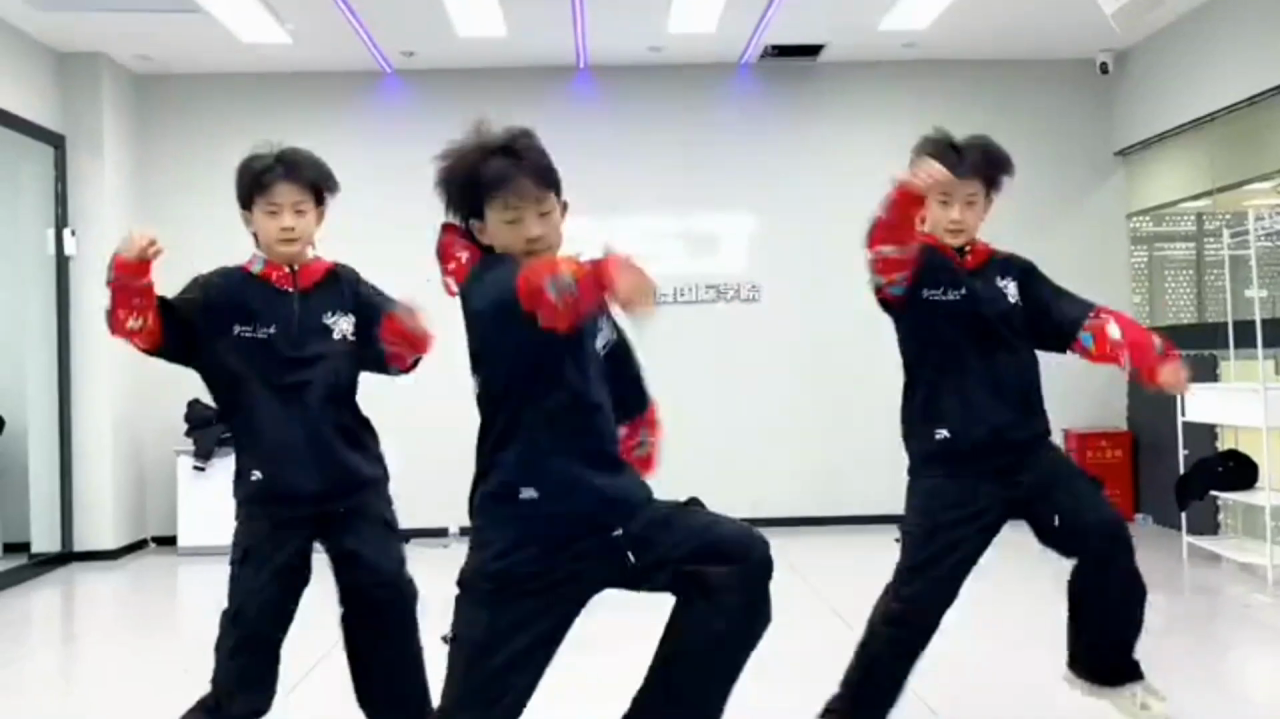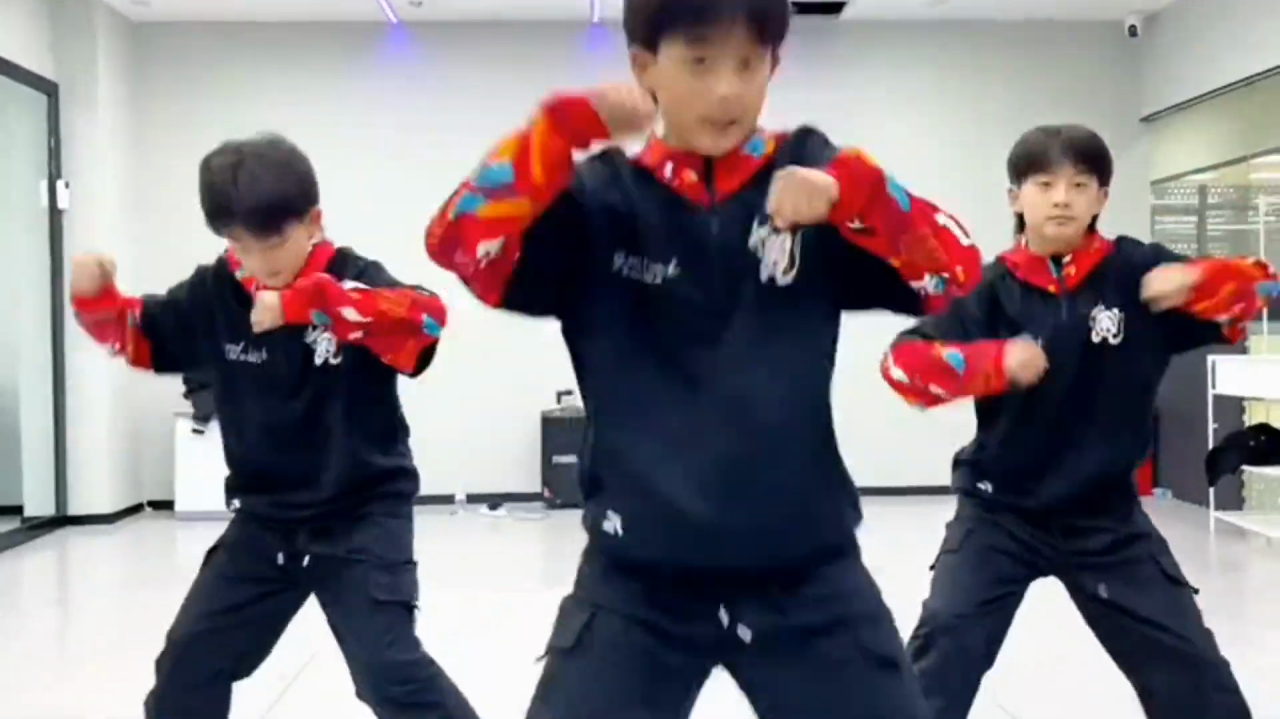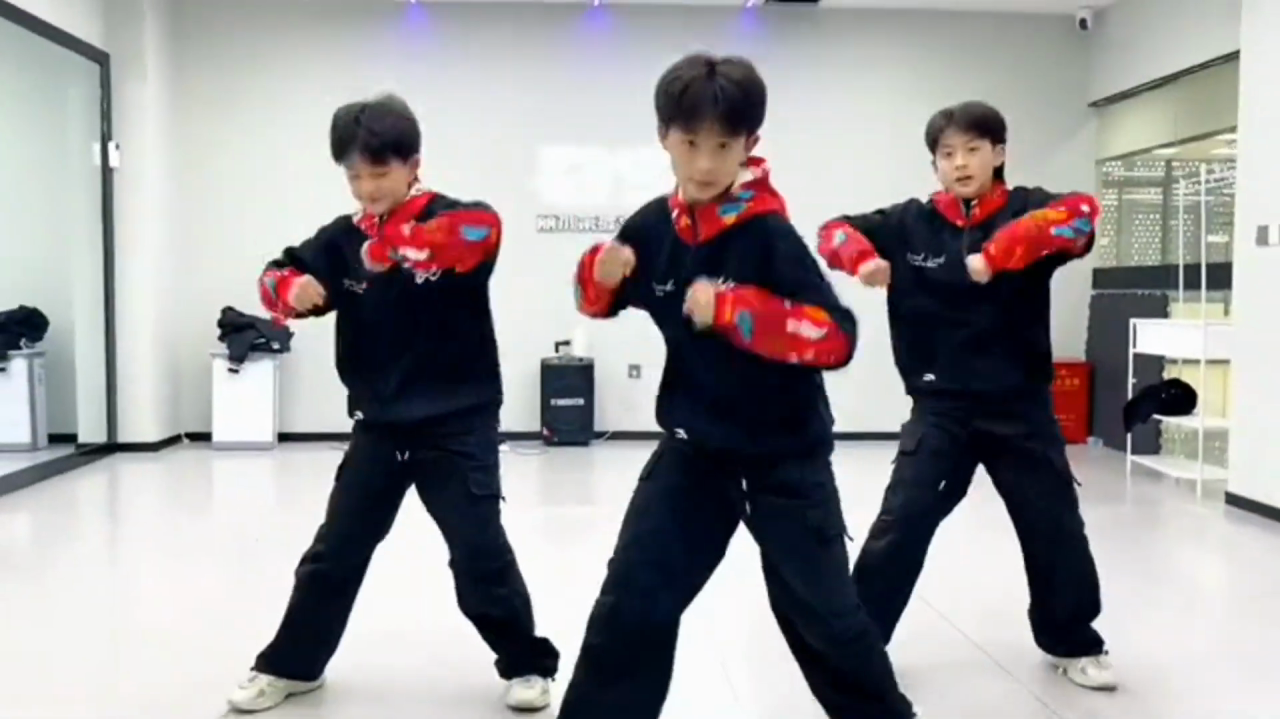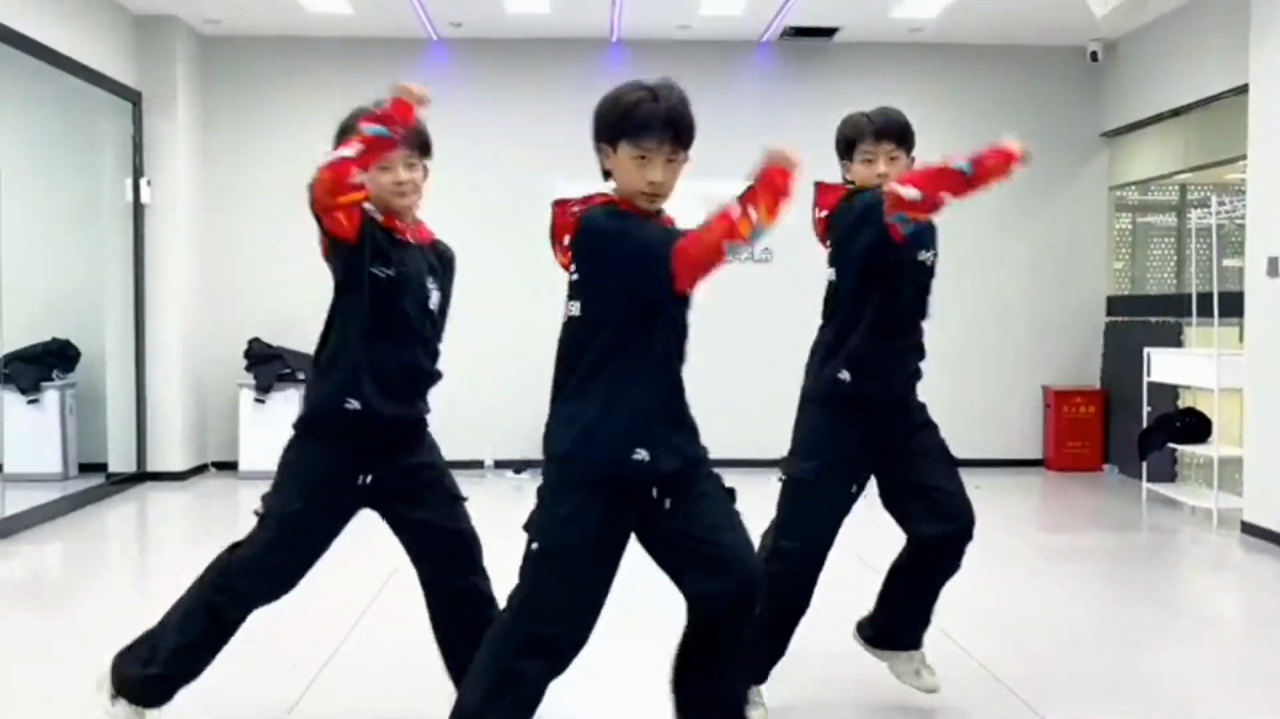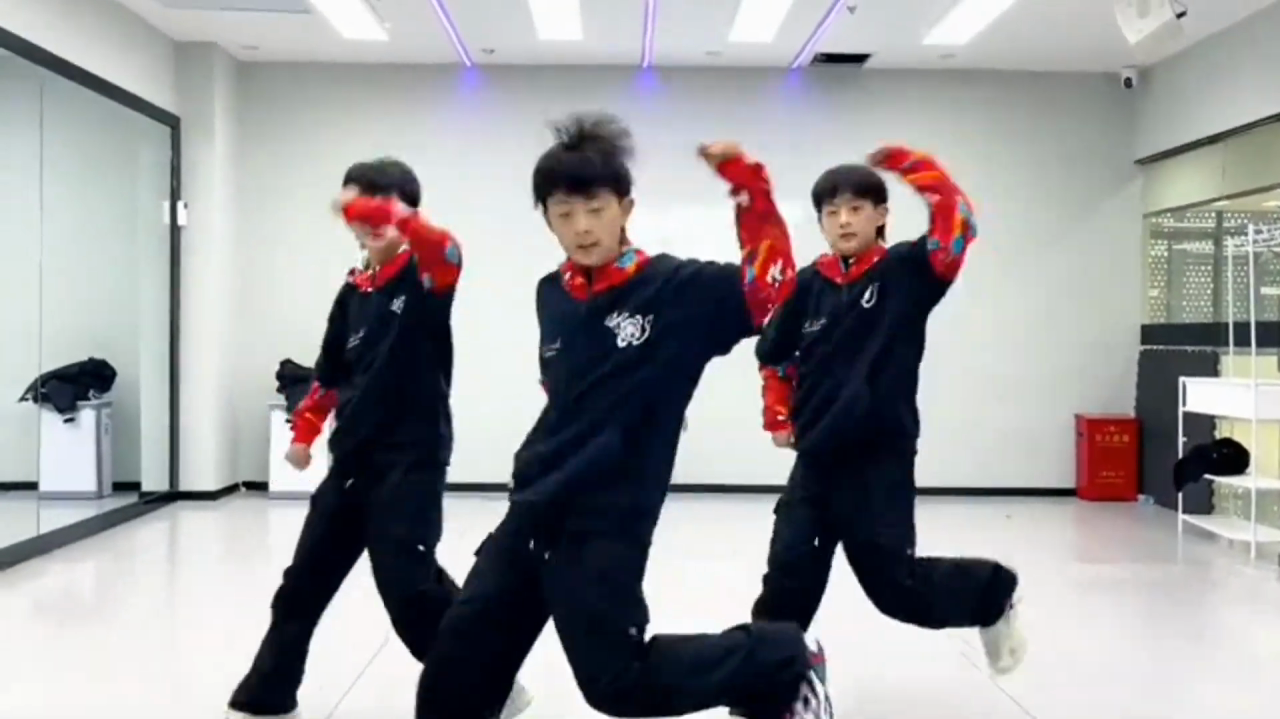
dt=1s
person 1, frame 1
left shoulder: (591, 305)
right shoulder: (487, 283)
left elbow: (630, 403)
right elbow: (533, 293)
left wrist: (639, 462)
right wrist: (601, 276)
left hip: (615, 512)
right hip: (525, 534)
left knee: (740, 557)
person 1, frame 2
left shoulder: (810, 168)
right shoulder: (606, 193)
left elbow: (953, 272)
right elbow: (462, 246)
left wrist: (853, 195)
right wrist: (552, 138)
person 1, frame 3
left shoulder: (767, 231)
right shoulder: (651, 225)
left elbow: (834, 340)
right elbow: (599, 300)
left wrist: (733, 310)
right wrist: (601, 268)
left hip: (787, 456)
right hip: (692, 450)
left knee: (823, 615)
right knee: (634, 600)
person 1, frame 4
left shoulder: (645, 231)
right shoulder: (608, 230)
right elbow: (685, 259)
right wrist: (768, 189)
left hip: (666, 451)
right hip: (593, 458)
left knee: (734, 579)
right knee: (545, 619)
person 1, frame 5
left shoulder: (670, 282)
right shoulder: (552, 294)
left elbow: (769, 292)
left wrist: (746, 182)
left hip: (609, 519)
right hip: (539, 507)
right knee: (463, 647)
left ankle: (779, 660)
person 2, frame 1
left shoulder: (342, 286)
right shoulder: (229, 289)
left elbow: (401, 349)
right elbow: (142, 327)
left wrist: (403, 327)
right wrist: (129, 268)
left hip: (348, 470)
right hip: (272, 483)
left knee: (386, 599)
right knee: (255, 616)
person 2, frame 2
left shoulder: (351, 278)
right shoulder: (217, 291)
left elbow: (422, 322)
right elbow: (139, 337)
left wrist: (309, 300)
right wrist: (96, 292)
left hip: (364, 512)
right hip: (266, 518)
left knee: (389, 666)
right knee: (188, 667)
person 2, frame 3
left shoulder: (443, 218)
right shoulder: (342, 238)
left elbow: (483, 233)
right elbow: (280, 277)
left wrist: (396, 243)
right wrist: (292, 291)
left hip: (458, 423)
right hip: (380, 427)
left knee: (480, 552)
right knee: (336, 549)
left ankle: (528, 663)
right ankle: (291, 664)
person 2, frame 4
left shoulder: (437, 255)
right shoulder: (355, 231)
right elbow: (331, 189)
right wrist: (393, 118)
left hip: (406, 441)
right hip: (337, 437)
left knee: (458, 563)
right knee: (260, 566)
person 2, frame 5
left shoulder: (419, 286)
right shoulder: (350, 296)
left elbow: (439, 253)
left wrist: (374, 209)
right wrist: (304, 432)
left hip: (411, 461)
right hip: (358, 460)
left knee: (409, 584)
right knee: (306, 582)
person 3, frame 1
left shoulder: (1011, 270)
right shoulder: (914, 261)
left elbow: (1083, 322)
right elbow: (886, 264)
left wrist: (1152, 356)
right wrist: (910, 191)
left hip: (1024, 449)
right hip: (949, 459)
left knee: (1105, 539)
right knee: (916, 597)
left ankle: (1105, 670)
person 3, frame 2
left shoulder: (1133, 269)
right shoulder: (988, 287)
left elbow: (1247, 290)
right elbow: (906, 366)
left wrist: (1204, 279)
right wrist: (1001, 363)
left hip: (1103, 507)
right hip: (999, 505)
left knee: (1187, 664)
right knee: (948, 635)
person 3, frame 3
left shoulder: (1025, 210)
right shoulder: (910, 224)
left elbow: (1082, 214)
right elbow: (834, 235)
left wrist: (998, 251)
right wrist: (864, 259)
left hip: (1020, 407)
right hip: (939, 408)
left knee: (1056, 527)
right knee: (901, 526)
left ankle: (1073, 644)
person 3, frame 4
left shoulder: (915, 230)
right shoulder: (858, 213)
right elbow: (914, 193)
right wrist: (997, 159)
left hip: (897, 404)
right hip: (840, 403)
left knee: (950, 521)
right knee: (799, 540)
left ankle: (892, 633)
person 3, frame 5
left shoulder: (904, 275)
right shoulder: (806, 286)
left elbow: (956, 227)
right elbow: (774, 361)
left wrist: (912, 163)
right wrist: (778, 418)
left hip: (880, 456)
right hip: (819, 454)
left knee: (897, 585)
right knee: (789, 580)
left ankle: (991, 595)
